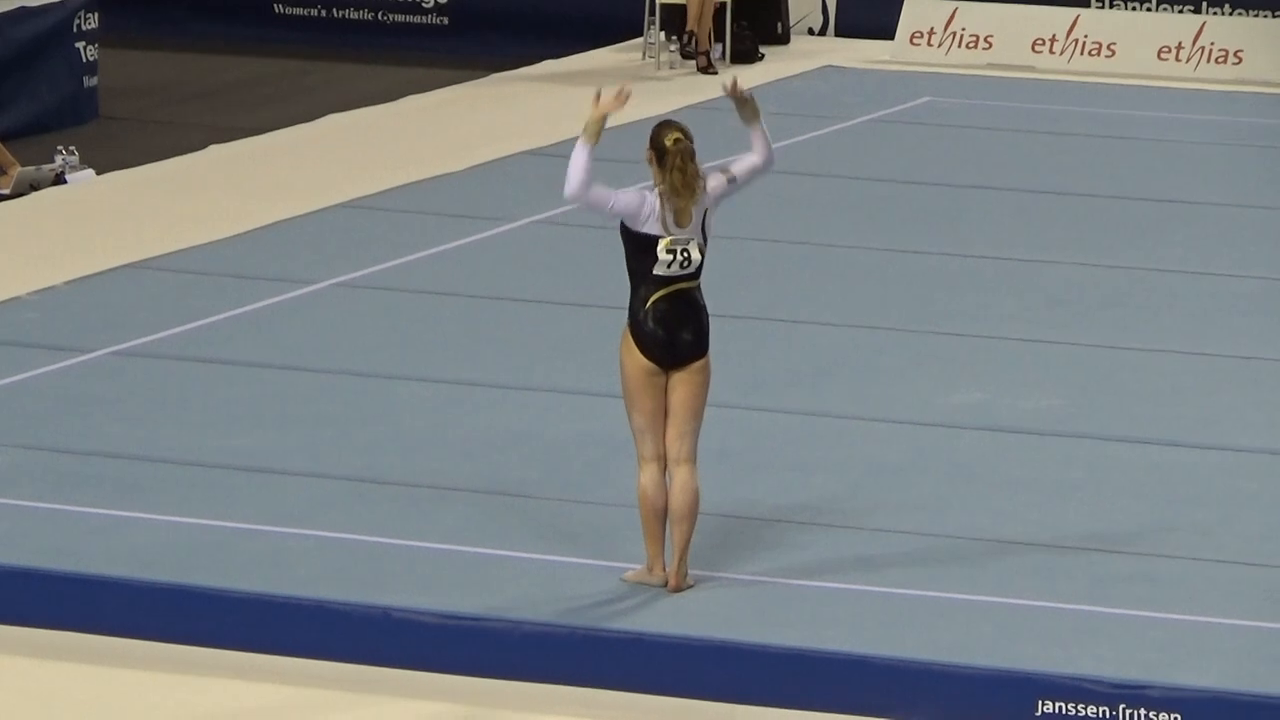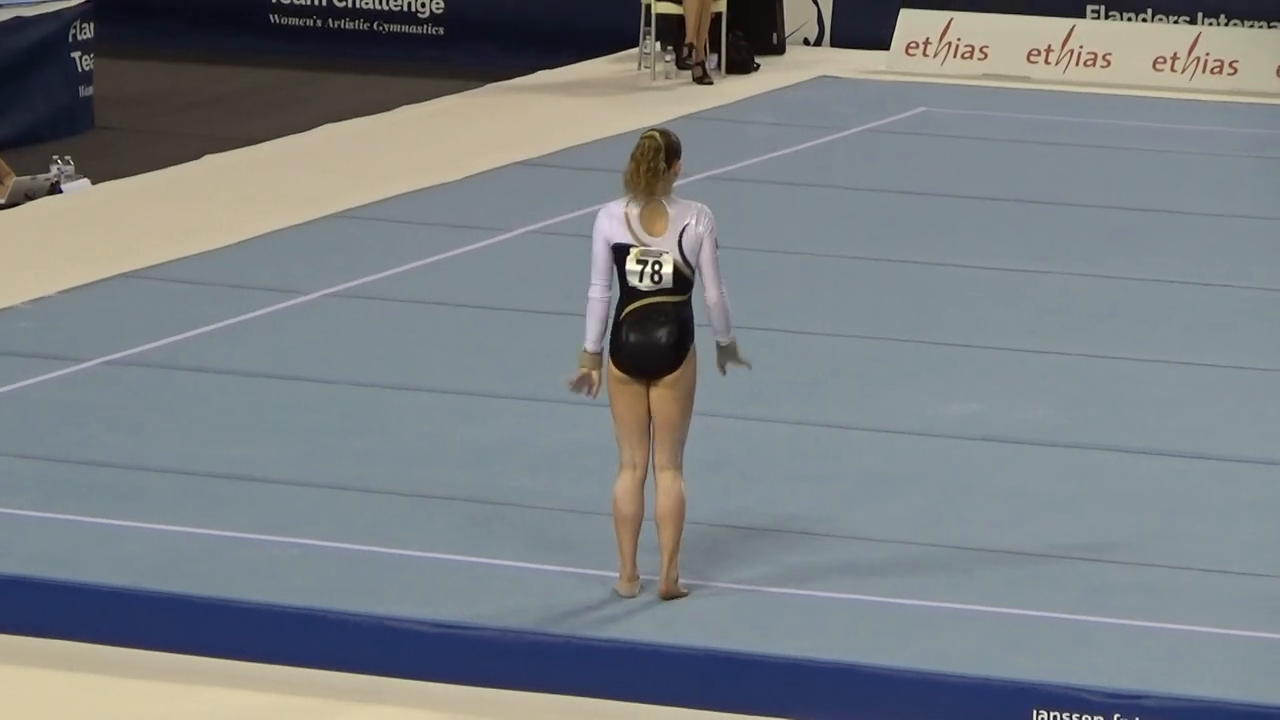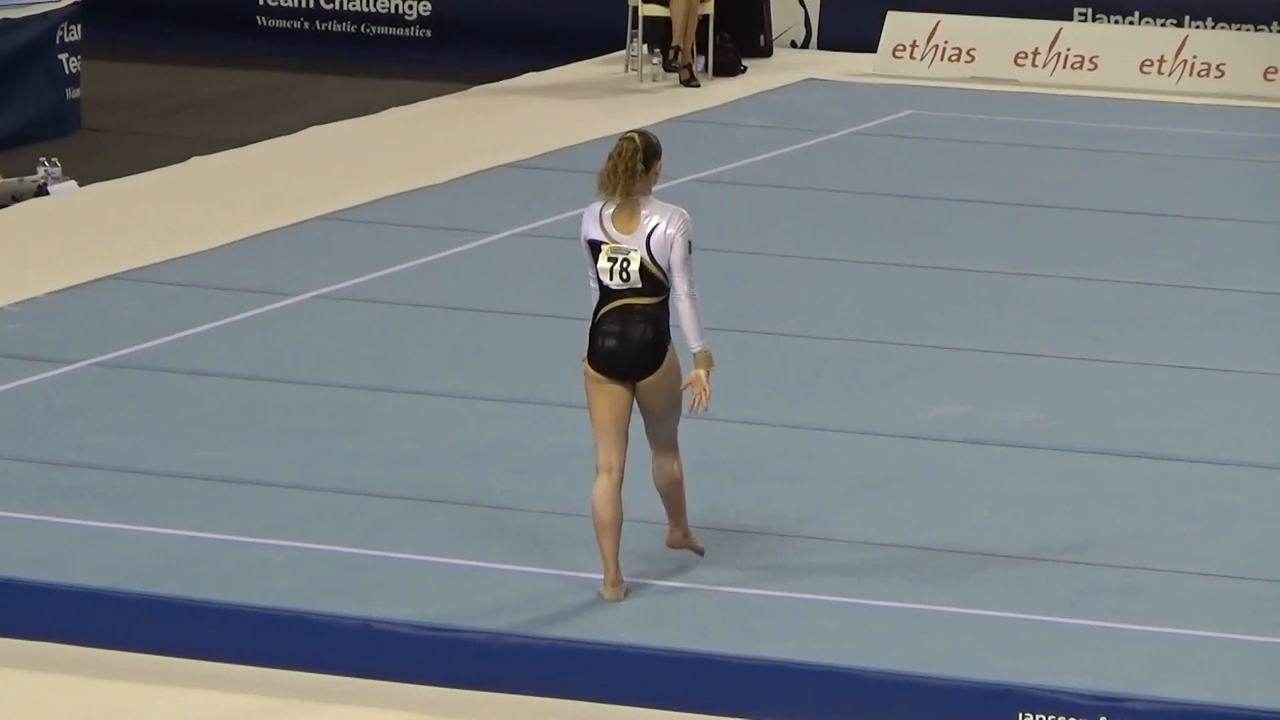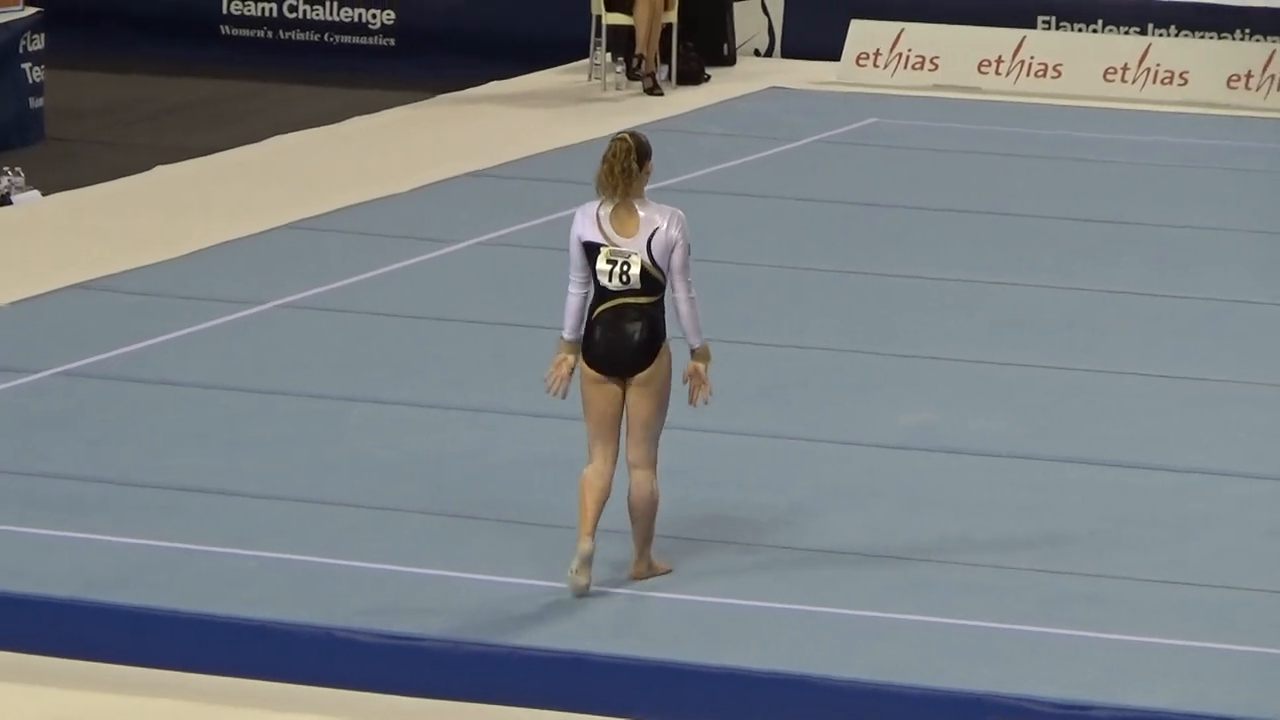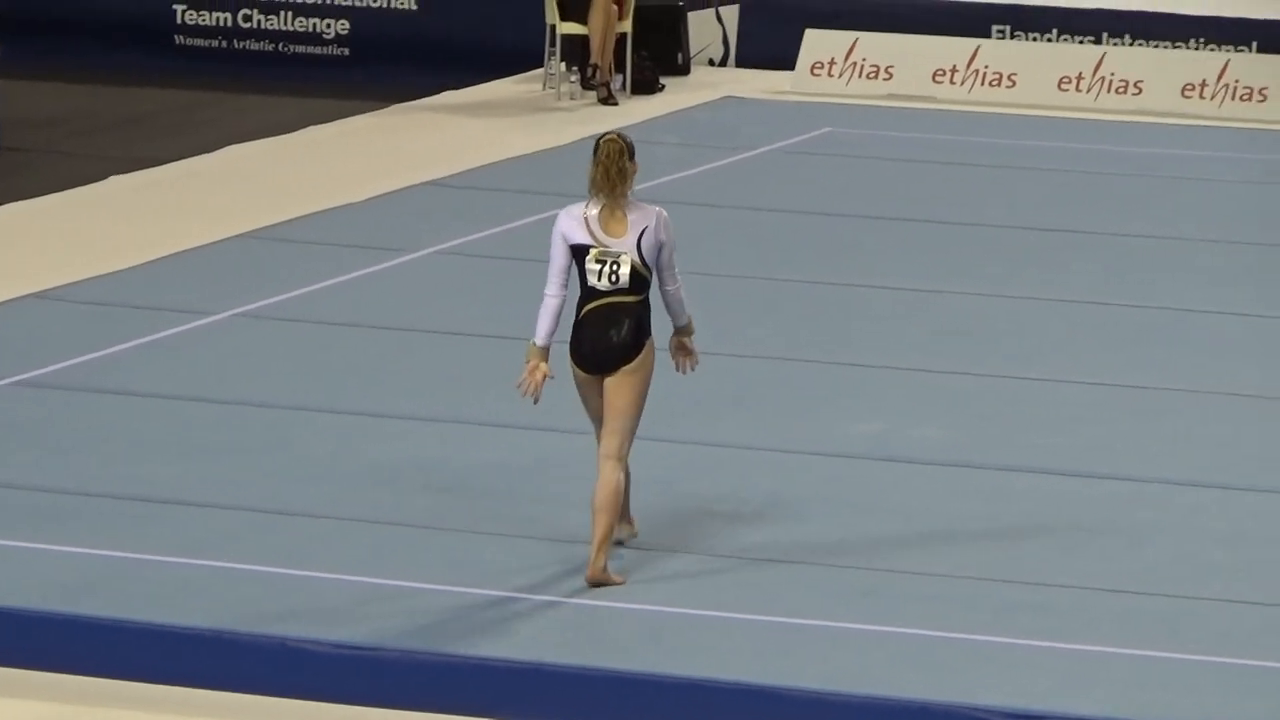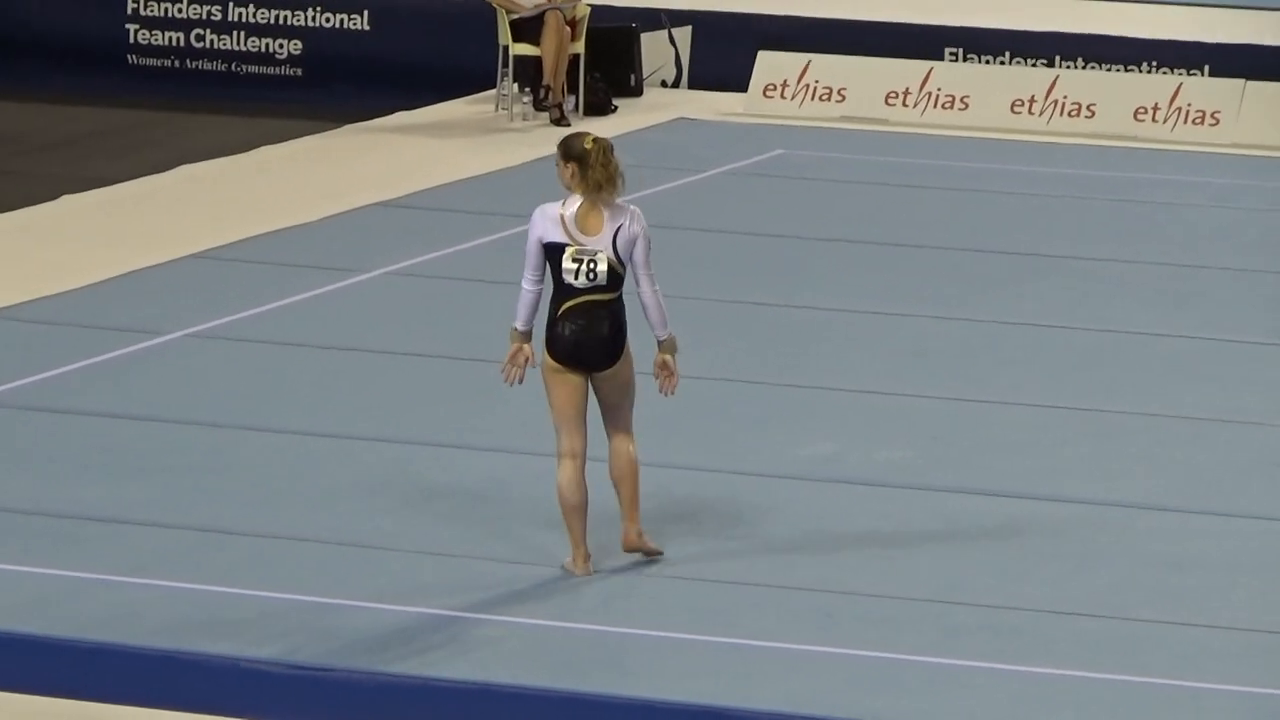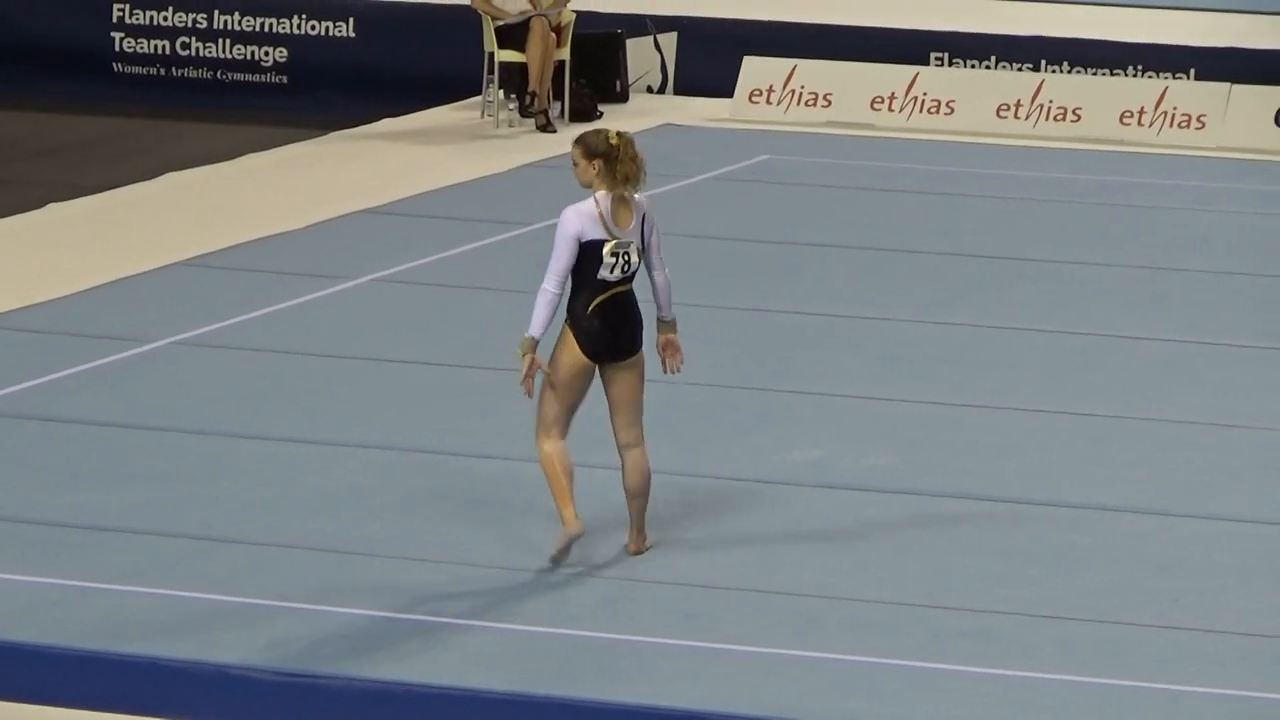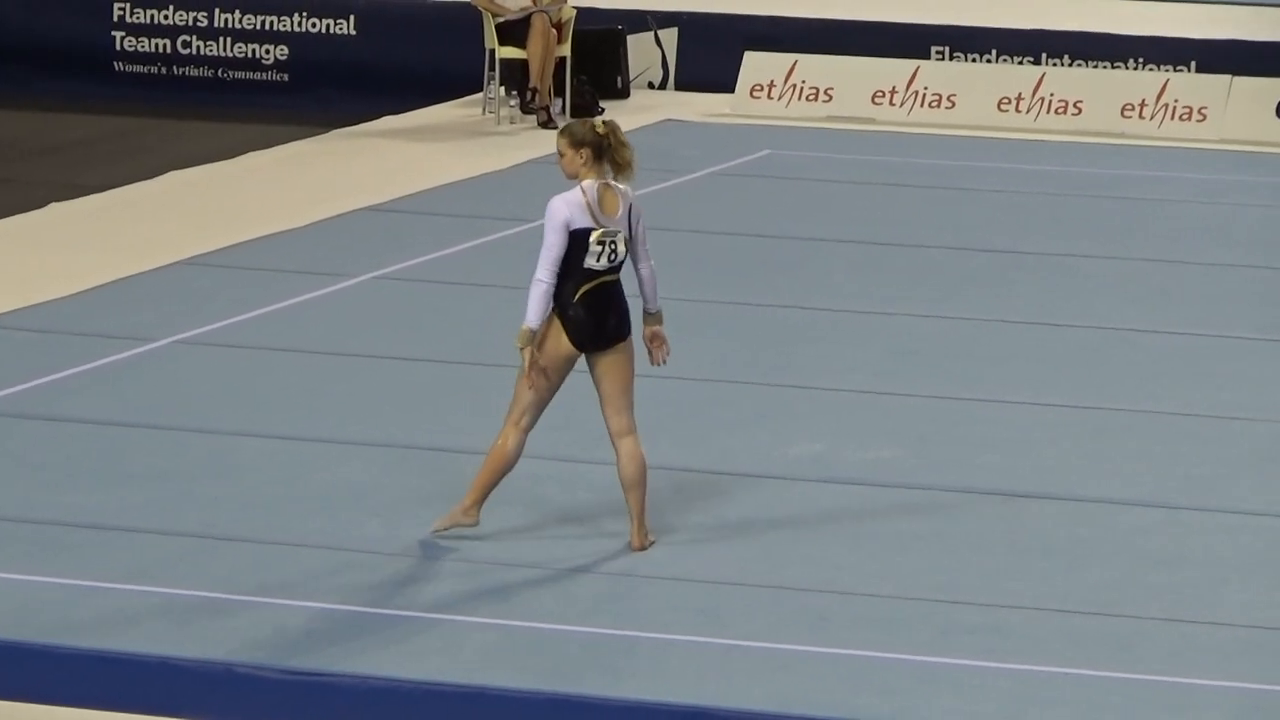
dt=0.4s
person 1, frame 1
left shoulder: (645, 203)
right shoulder: (705, 191)
left elbow: (575, 189)
right elbow: (762, 159)
left wrist: (593, 125)
right wrist: (748, 109)
left hip: (647, 338)
right hip: (693, 333)
left knee: (651, 458)
right knee: (682, 460)
left ankle: (653, 565)
right ankle: (678, 569)
person 1, frame 2
left shoulder: (610, 217)
right shoulder: (698, 218)
left elbow: (598, 292)
right elbow: (713, 293)
left wrist: (590, 356)
right wrist: (725, 345)
left hip: (626, 345)
right hip: (673, 346)
left knee: (630, 466)
right knee: (669, 467)
left ankle: (628, 574)
right ankle: (669, 576)
person 1, frame 3
left shoulder: (592, 216)
right shoulder: (672, 219)
right elbow: (683, 292)
right wrist: (701, 360)
left hip: (604, 345)
right hip: (650, 346)
left knee: (608, 469)
right knee: (665, 447)
left ankle: (612, 578)
right ankle: (679, 530)
person 1, frame 4
left shoulder: (585, 217)
right shoulder: (669, 221)
left elbow: (577, 289)
right elbow: (682, 292)
left wrist: (568, 345)
right wrist: (698, 354)
left hip: (599, 342)
right hip: (646, 345)
left knee: (600, 456)
right knee: (642, 461)
left ankle: (585, 540)
right ankle: (643, 560)
person 1, frame 5
left shoulder: (569, 220)
right shoulder: (655, 220)
left elbow: (555, 290)
right elbow: (669, 284)
left wrist: (539, 352)
right wrist: (682, 330)
left hip: (586, 338)
right hip: (631, 341)
left knee: (606, 441)
right knee: (612, 454)
left ankle: (621, 523)
right ankle: (598, 561)
person 1, frame 6
left shoulder: (544, 218)
right shoulder: (630, 219)
left elbow: (531, 284)
right elbow: (647, 286)
left wrist: (520, 336)
right wrist: (665, 345)
left hip: (562, 336)
right hip: (608, 336)
left knee: (570, 452)
right knee: (621, 433)
left ankle: (580, 555)
right ankle: (632, 530)
person 1, frame 7
left shoulder: (577, 216)
right shoulder: (641, 209)
left elbow: (553, 285)
right elbow: (658, 272)
left wrist: (530, 345)
right wrist: (667, 327)
left hip: (585, 329)
right hip: (627, 326)
left knee: (550, 433)
right knee: (631, 440)
left ankle: (569, 519)
right ankle: (637, 535)
person 1, frame 8
left shoulder: (564, 205)
right shoulder: (627, 199)
left elbow: (546, 275)
right elbow: (643, 264)
left wrist: (528, 338)
right wrist: (652, 319)
left hip: (571, 319)
right hip: (614, 318)
left knee: (518, 422)
right knee: (624, 431)
left ankle: (469, 507)
right ankle: (639, 531)
